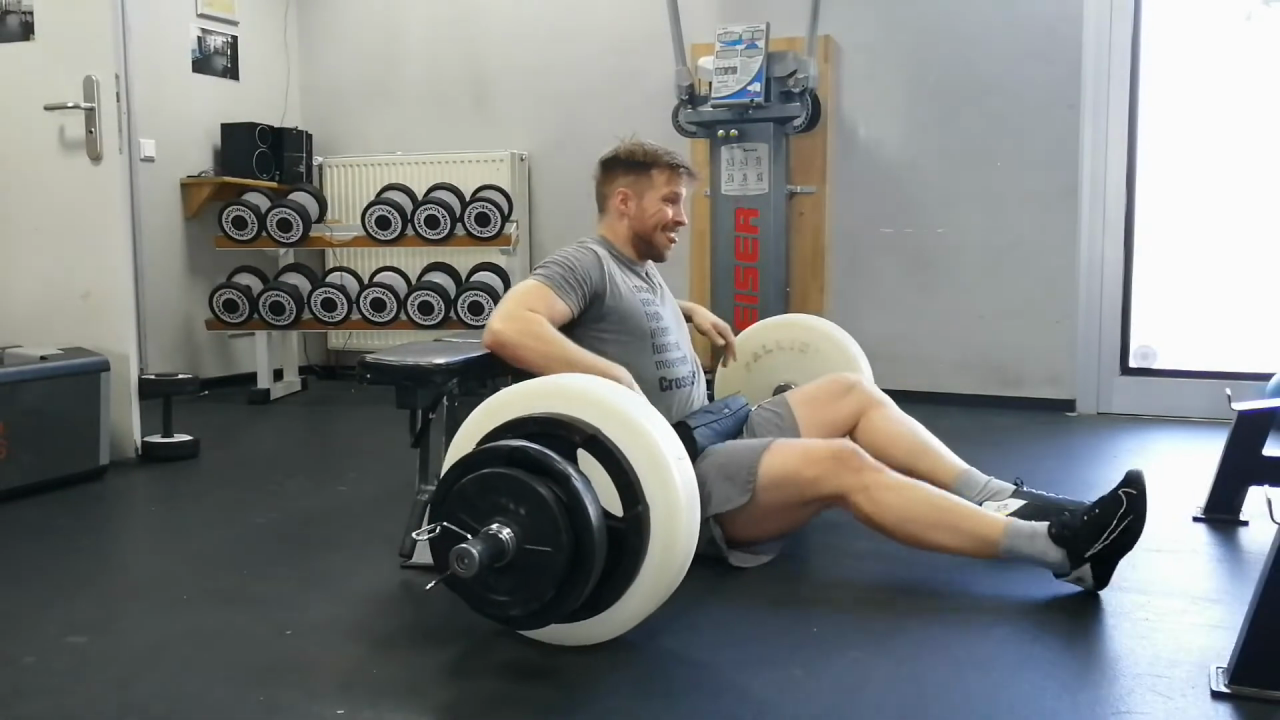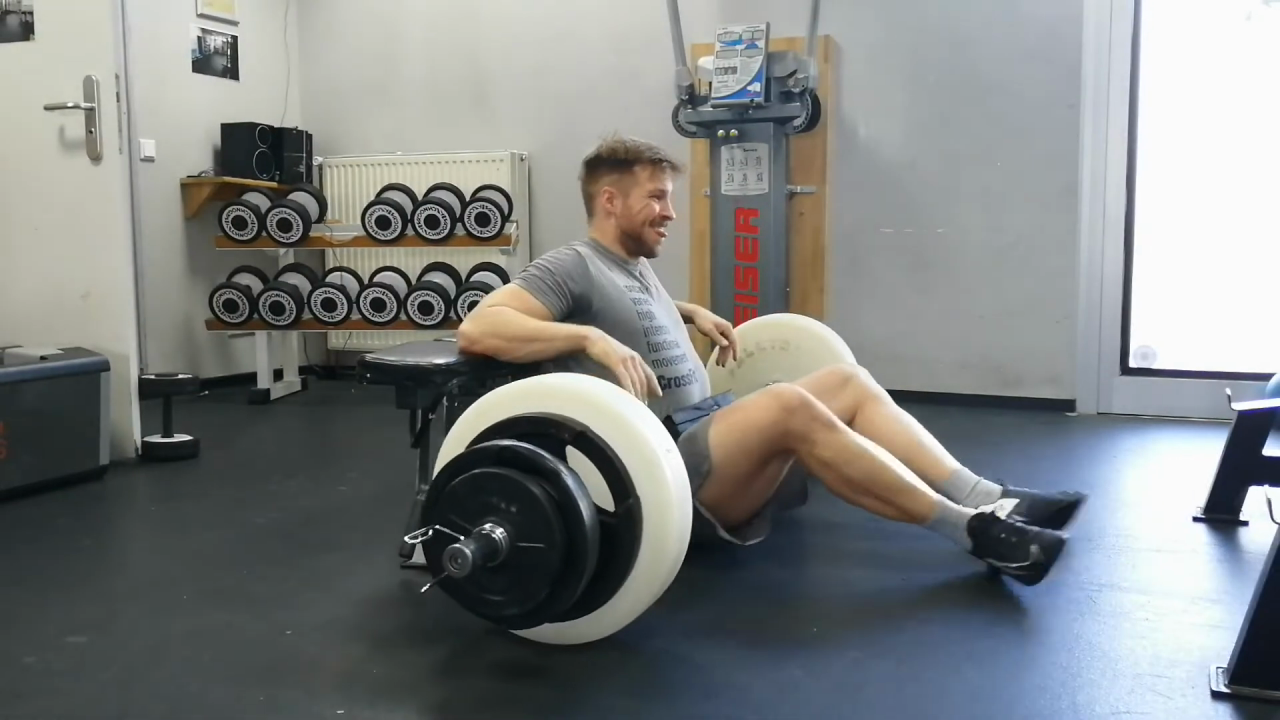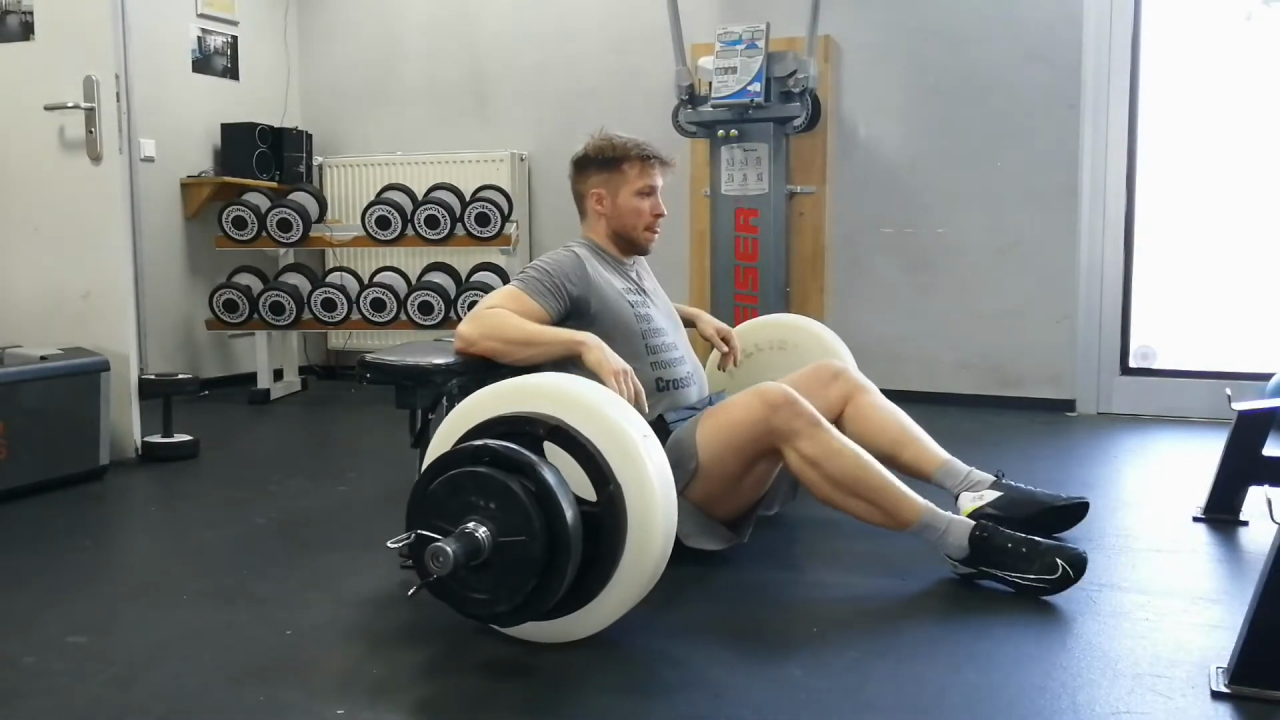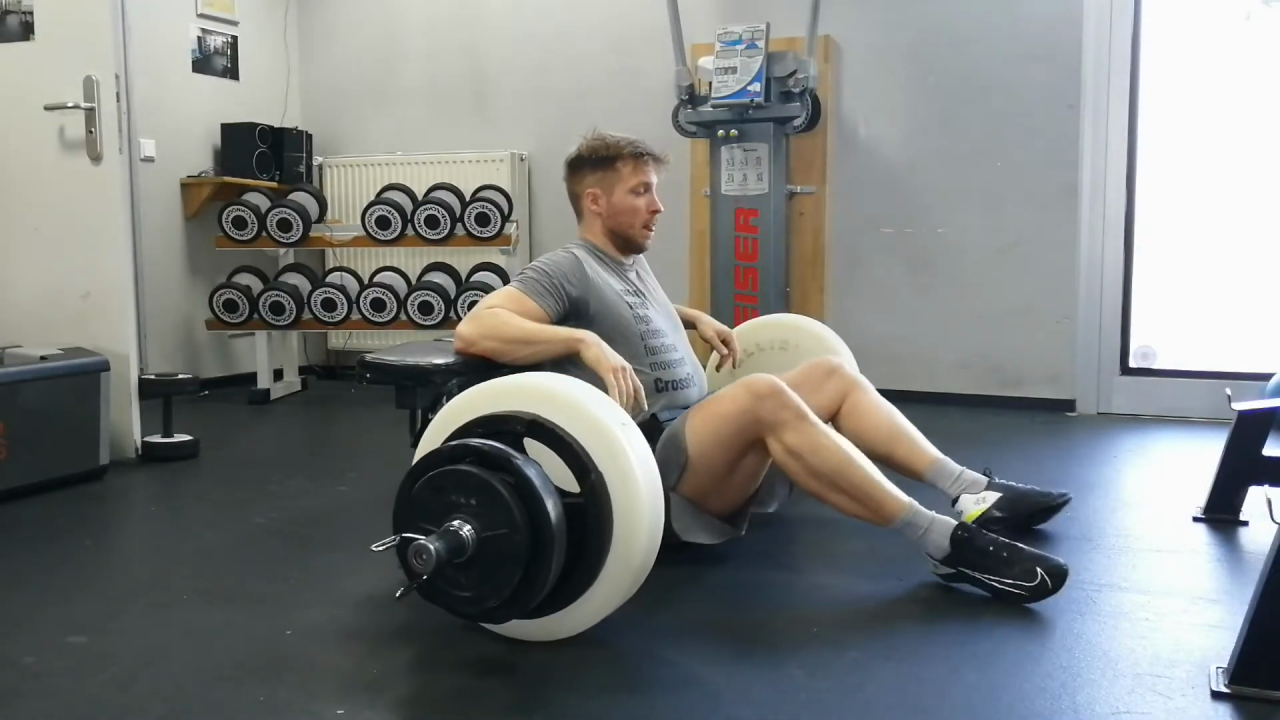
dt=0.4s
person 1, frame 1
left shoulder: (639, 266)
right shoulder: (583, 265)
right elbow: (504, 329)
left wrist: (690, 311)
right wrist: (610, 376)
left hip: (709, 444)
left knee: (850, 392)
right knee: (840, 462)
left ankle: (1004, 499)
right ankle: (1058, 549)
person 1, frame 2
left shoulder: (634, 264)
right shoulder: (569, 269)
right elbow: (476, 331)
left wrist: (691, 312)
right wrist: (589, 339)
left hip: (712, 440)
left knee: (848, 382)
right knee: (788, 404)
left ankle: (989, 502)
right ankle: (970, 531)
person 1, frame 3
left shoulder: (630, 264)
right shoulder: (567, 270)
right elbow: (474, 330)
left wrist: (692, 316)
right wrist: (585, 344)
left hip: (707, 437)
left knee: (835, 377)
right knee: (774, 404)
left ankle: (980, 494)
right ankle: (966, 539)
person 1, frame 4
left shoulder: (630, 261)
right shoulder: (566, 269)
right elbow: (473, 329)
left wrist: (693, 316)
right wrist: (584, 341)
left hip: (707, 447)
right hip: (654, 474)
left knee: (832, 373)
right knee: (762, 394)
left ankle: (973, 495)
right ankle: (946, 541)
